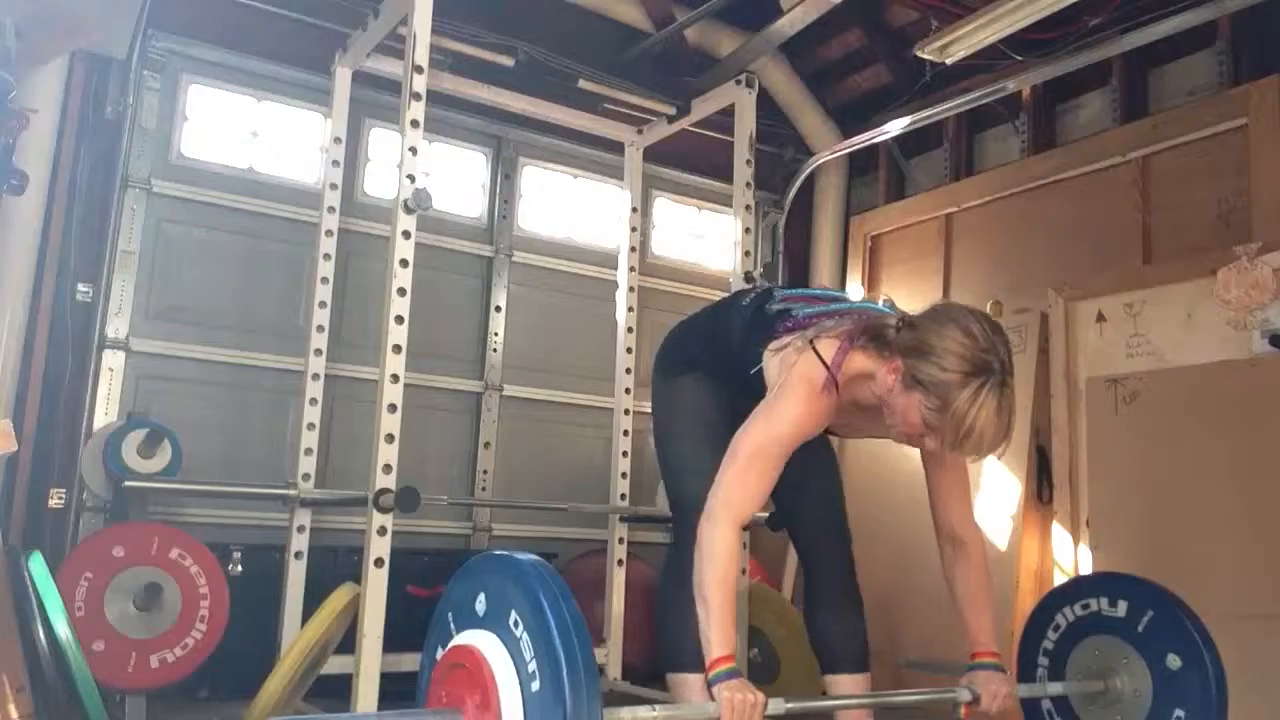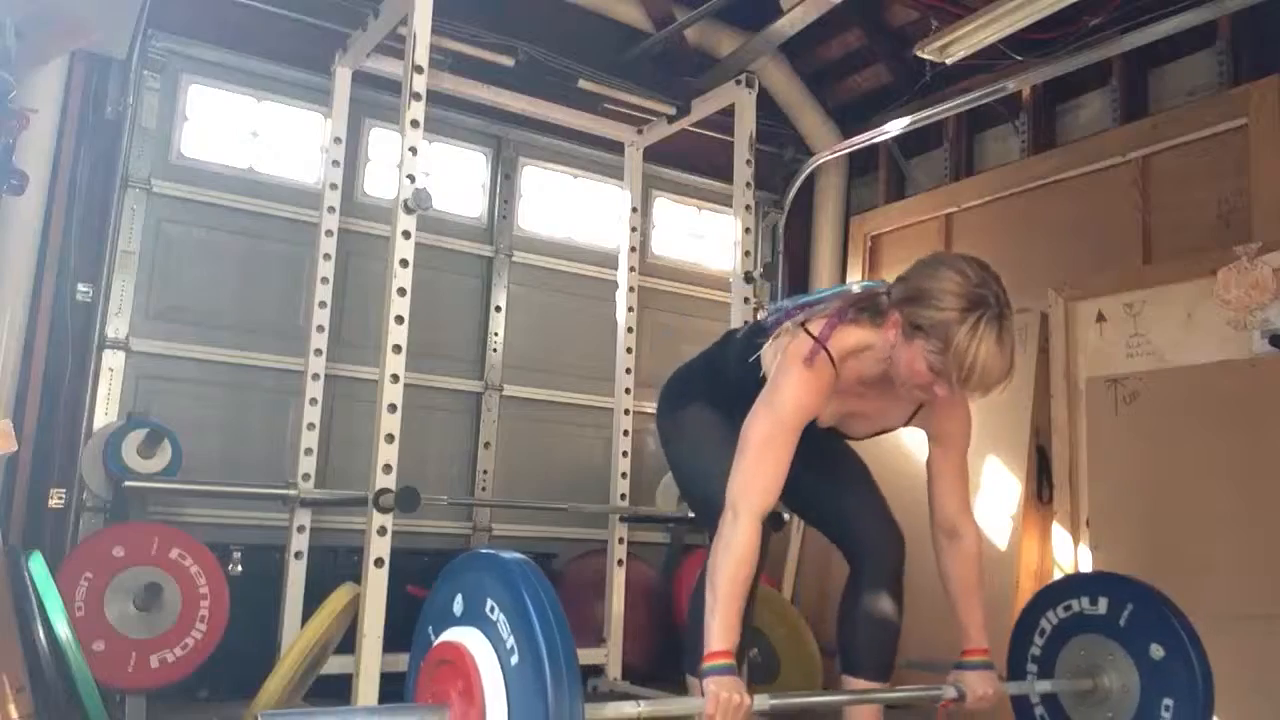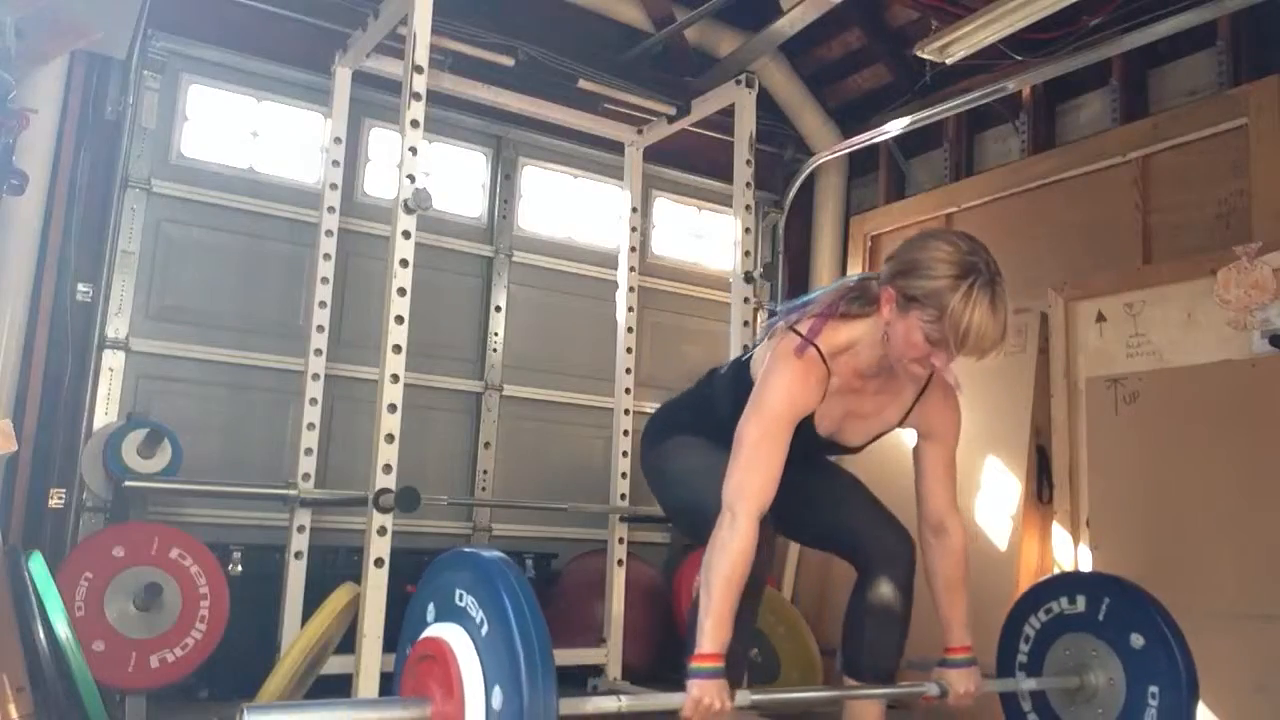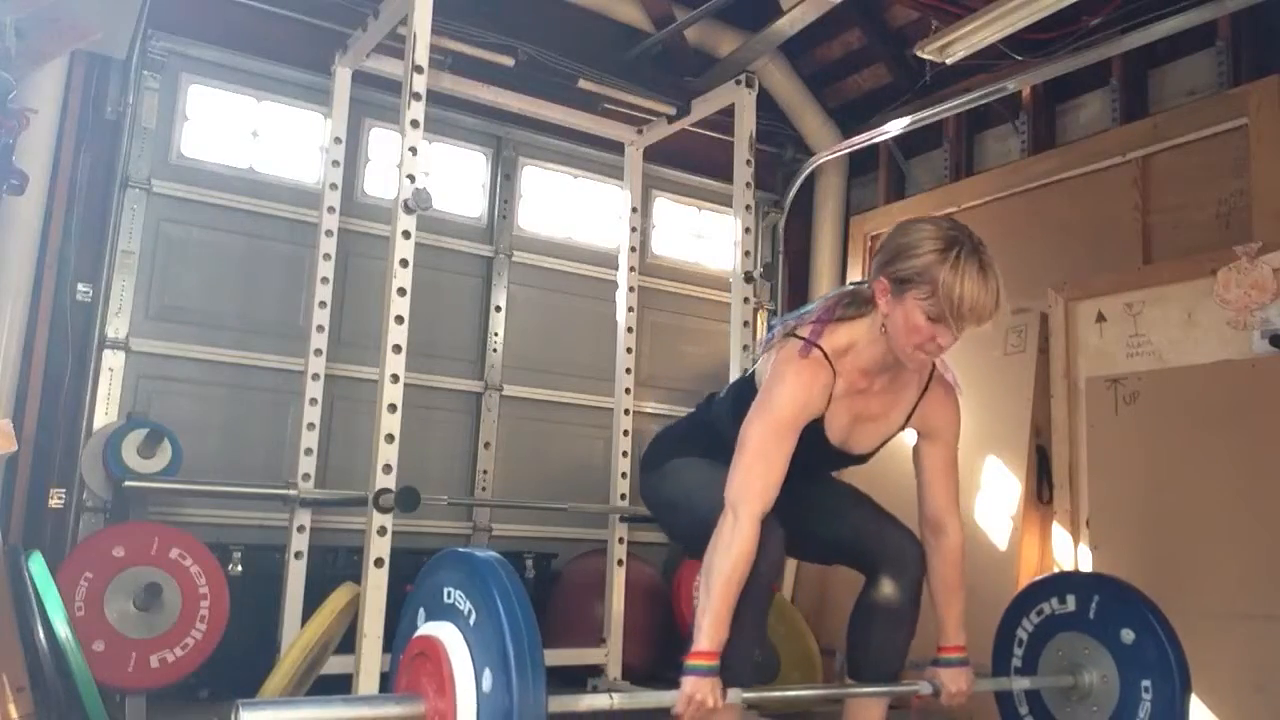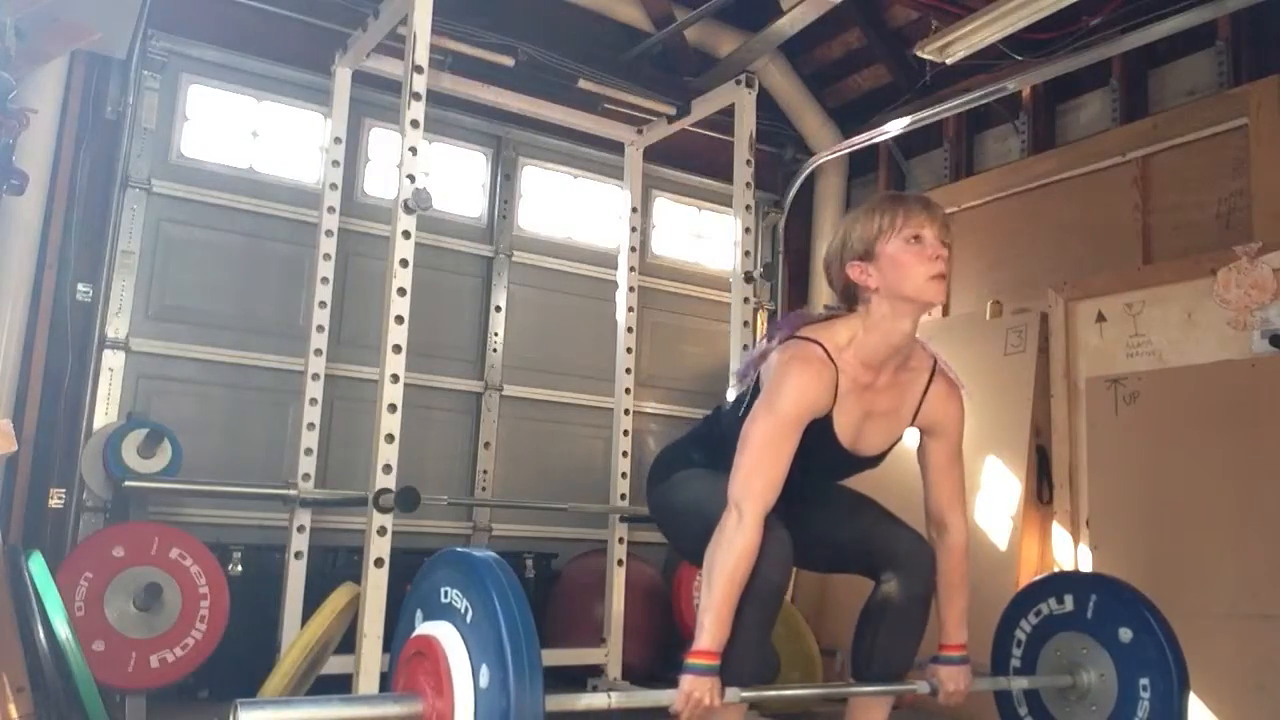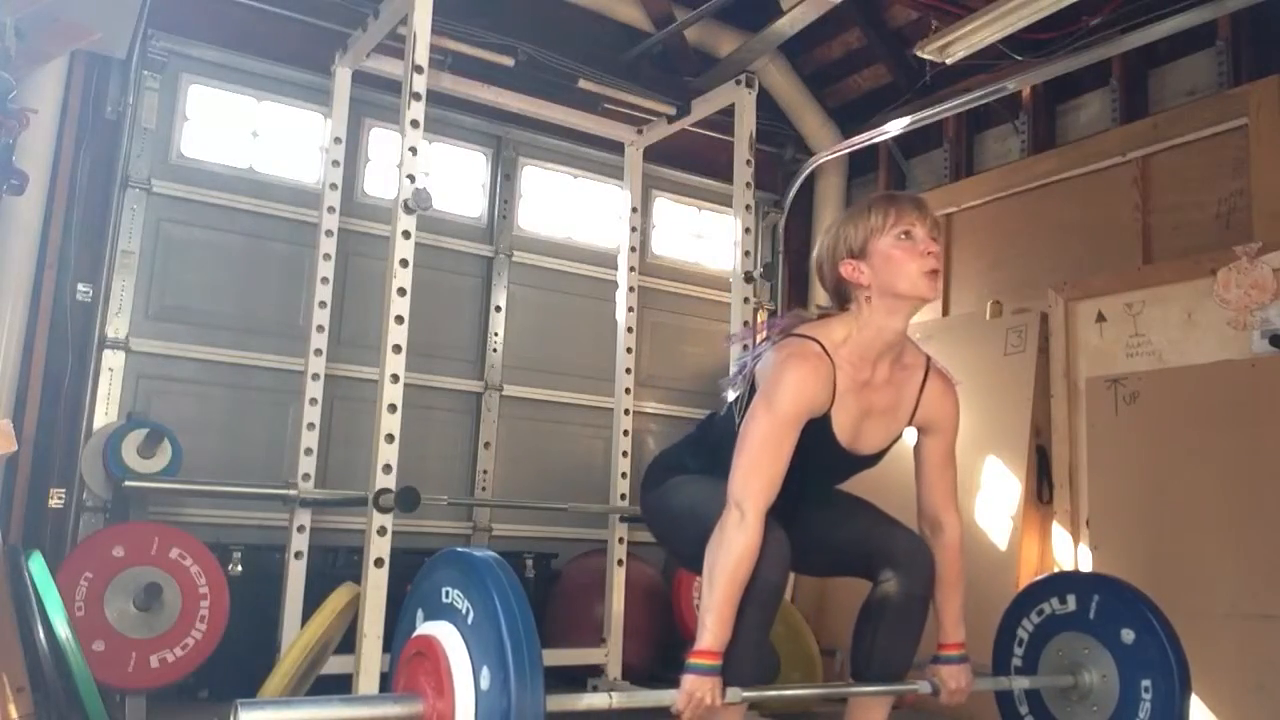
dt=0.4s
person 1, frame 1
left shoulder: (932, 393)
right shoulder: (815, 380)
left elbow: (960, 537)
right elbow: (720, 518)
left wrist: (986, 658)
right wrist: (722, 671)
left hip: (763, 385)
right hip: (700, 367)
left knee: (827, 545)
right knee: (700, 517)
person 1, frame 2
left shoulder: (941, 403)
right shoulder: (812, 362)
left elbow: (955, 528)
right elbow: (744, 511)
left wrist: (975, 654)
right wrist: (718, 664)
left hip: (804, 431)
right hip: (705, 408)
left knee: (879, 546)
right knee: (742, 539)
person 1, frame 3
left shoulder: (933, 400)
right shoulder: (804, 360)
left elbow: (942, 526)
right elbow: (740, 513)
left wrist: (958, 652)
right wrist: (706, 663)
left hip: (791, 460)
right hip: (689, 441)
left knee: (890, 551)
right knee: (748, 544)
person 1, frame 4
left shoulder: (935, 399)
right shoulder: (807, 366)
left elbow: (942, 527)
right elbow: (741, 515)
left wrist: (952, 651)
right wrist: (703, 660)
left hip: (791, 481)
right hip: (688, 464)
left knee: (900, 556)
right knee: (760, 545)
person 1, frame 5
left shoulder: (937, 393)
right shoulder: (810, 366)
left elbow: (949, 524)
right elbow: (743, 515)
left wrist: (953, 650)
right wrist: (702, 659)
left hip: (797, 493)
right hip: (696, 478)
left knee: (910, 558)
right knee: (766, 550)
person 1, frame 6
left shoulder: (932, 391)
right shoulder: (805, 364)
left elbow: (942, 522)
right elbow: (743, 514)
left wrist: (952, 648)
right wrist: (705, 658)
left hip: (795, 499)
right hip: (691, 485)
left knee: (907, 559)
right knee: (764, 552)
